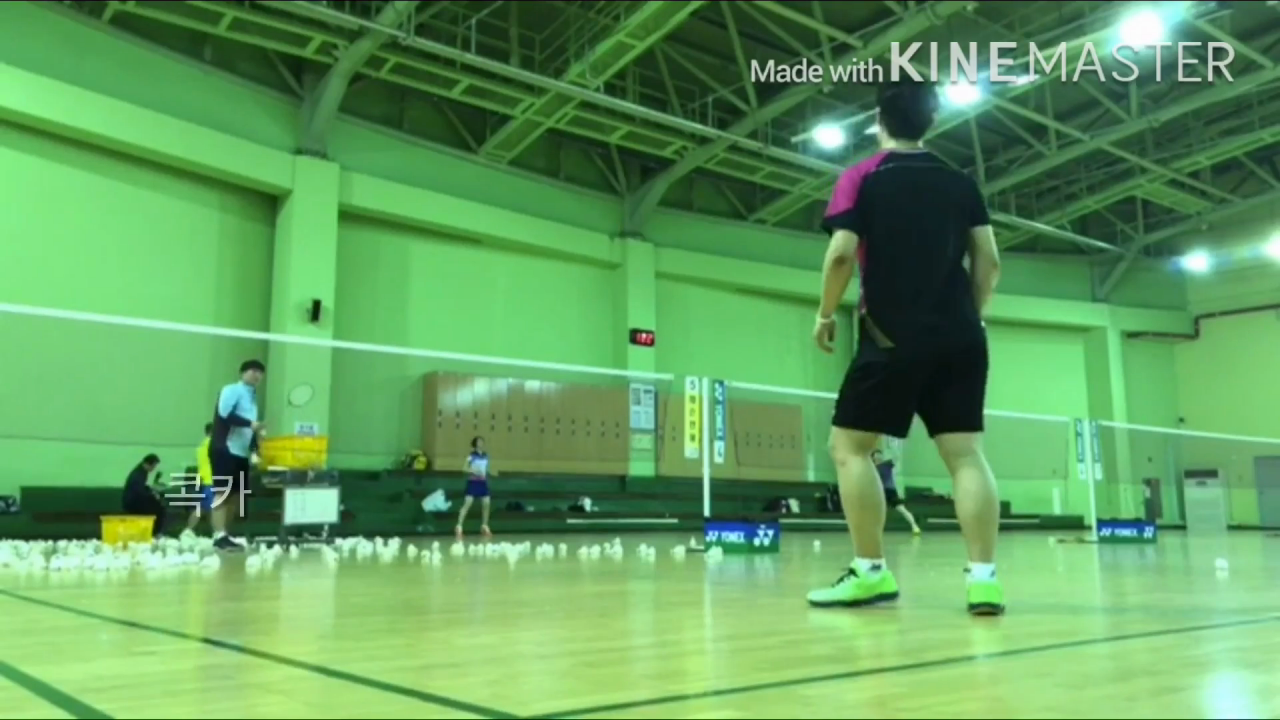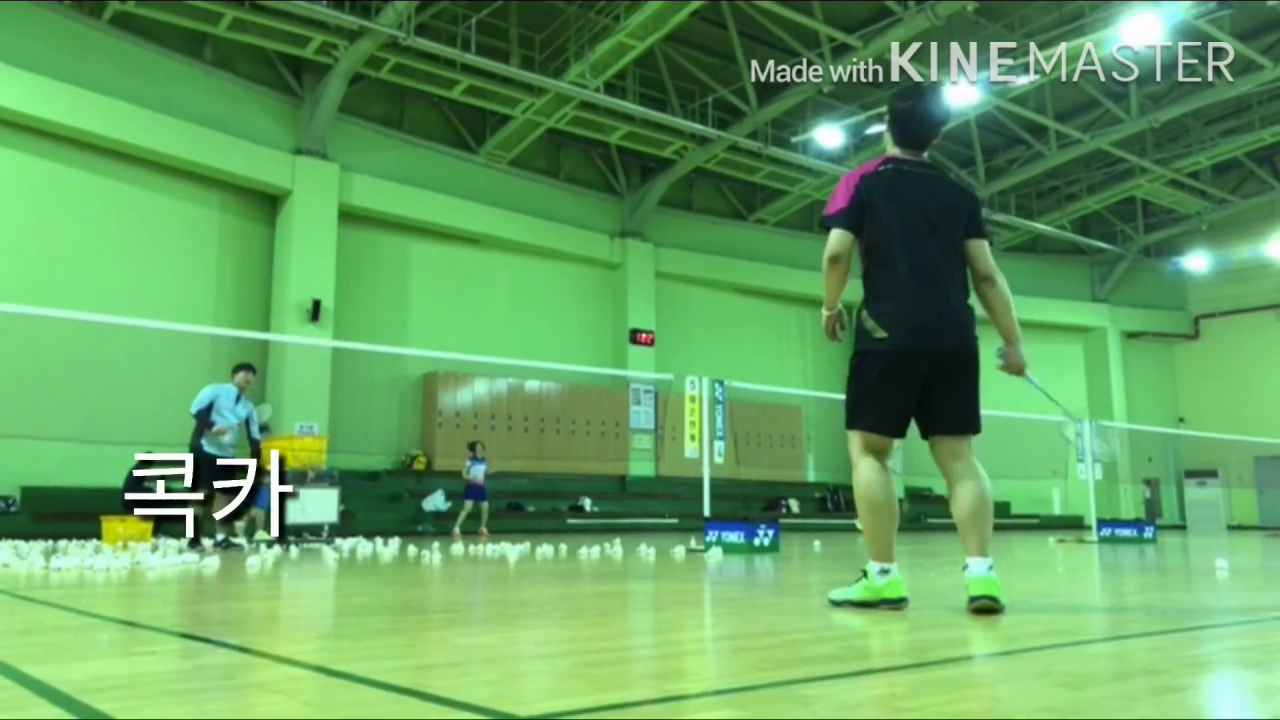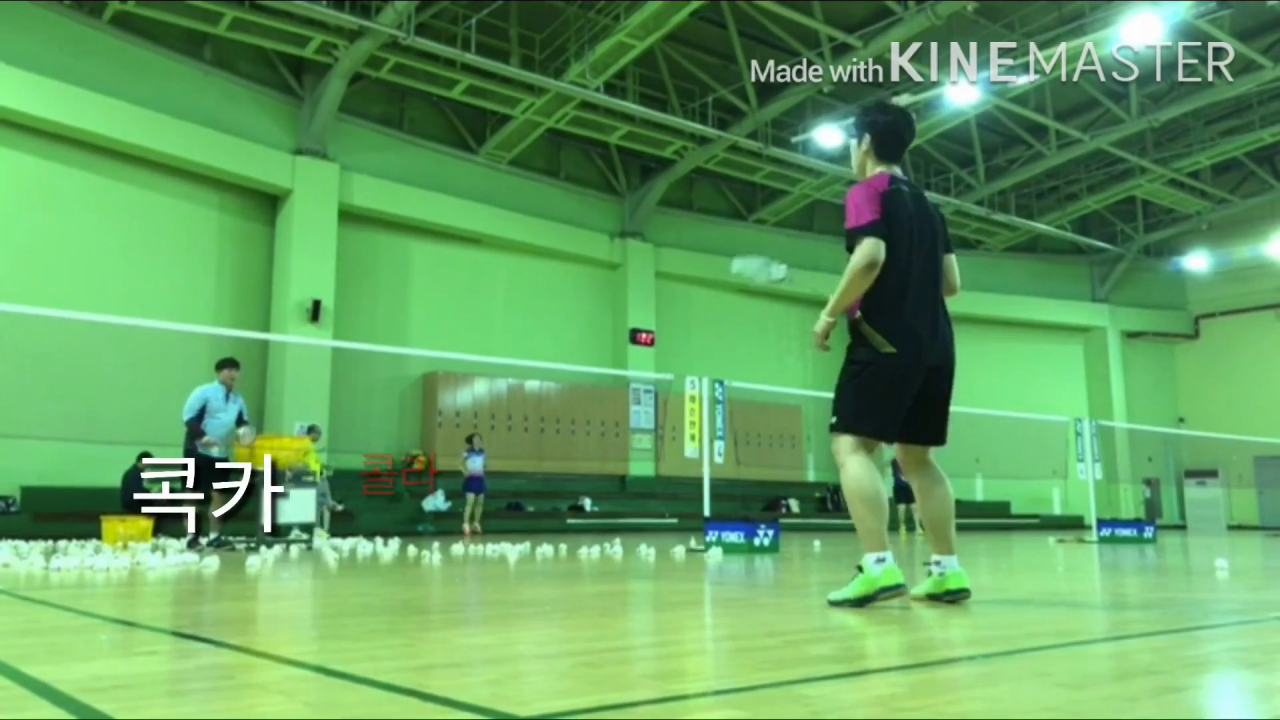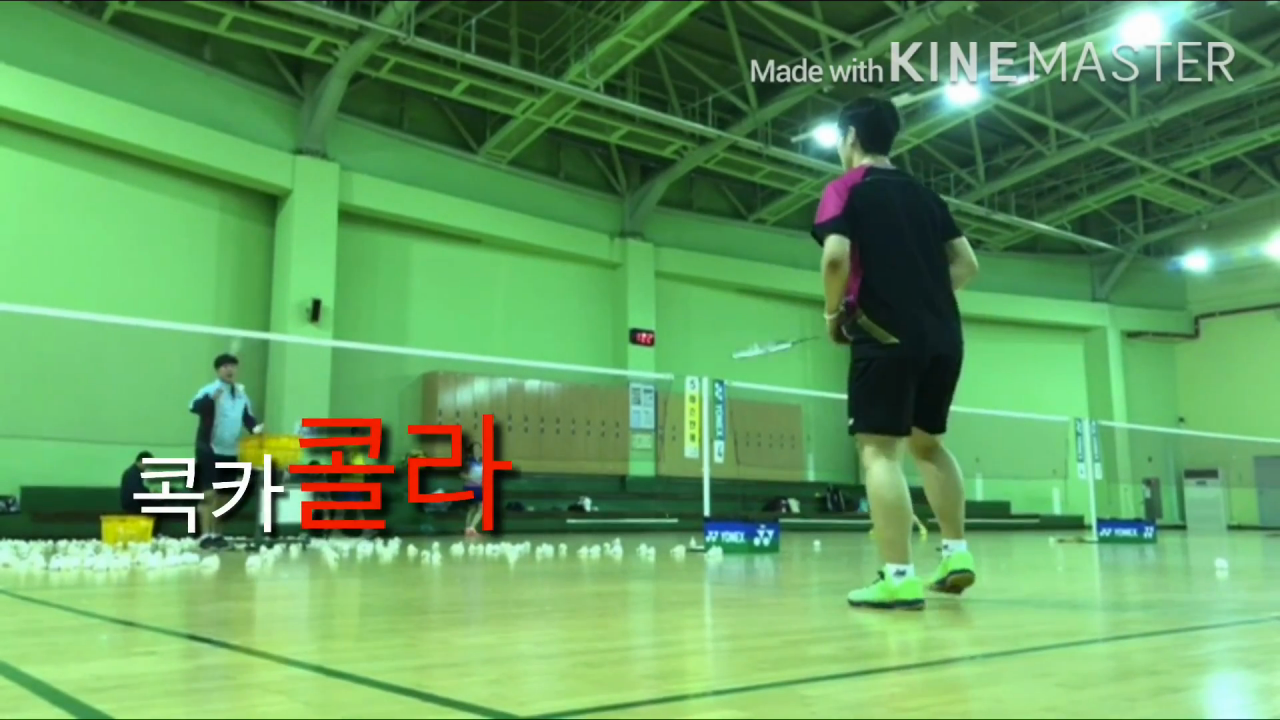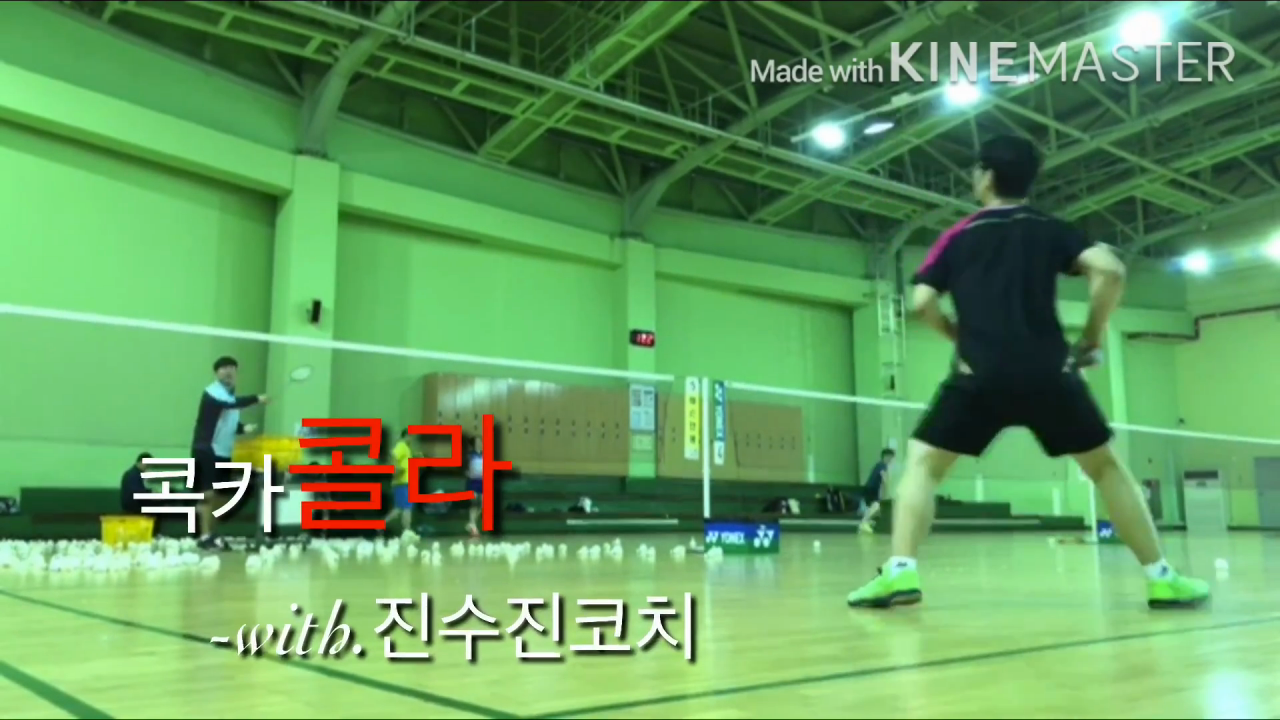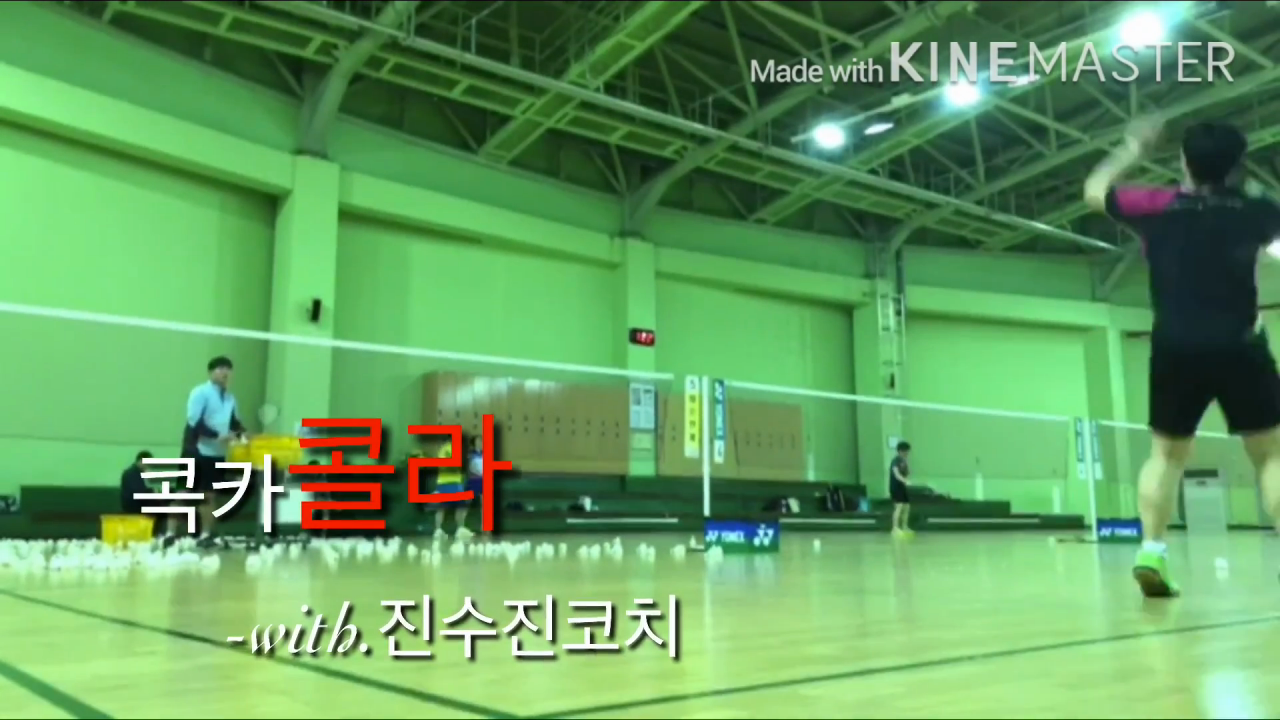
dt=0.7s
person 1, frame 1
left shoulder: (862, 179)
right shoulder: (960, 183)
left elbow: (842, 254)
right elbow: (987, 261)
left wrist: (825, 313)
left hip: (891, 340)
right hip: (958, 339)
left knee: (849, 446)
right knee: (965, 455)
left ankle: (870, 572)
right ankle: (983, 578)
person 1, frame 2
left shoulder: (862, 182)
right shoulder: (959, 195)
left elbow: (836, 253)
right elbow: (986, 275)
left wrist: (830, 306)
right wrist: (1012, 341)
left hip: (887, 335)
right hip: (953, 338)
left knee: (868, 450)
right knee: (958, 456)
left ankle: (883, 576)
right ankle: (982, 572)
person 1, frame 3
left shoulder: (867, 194)
right shoulder: (926, 206)
left elbow: (870, 259)
right elbow: (951, 282)
left wrist: (832, 313)
left hip: (884, 345)
right hip: (935, 347)
left knee: (853, 449)
right knee: (917, 459)
left ankle: (878, 566)
right ankle: (947, 569)
person 1, frame 4
left shoulder: (845, 189)
right shoulder: (924, 194)
left elbow: (836, 257)
right elbow: (965, 263)
left wrist: (834, 312)
left hip: (886, 337)
right hip: (944, 337)
left knee: (879, 451)
right knee: (927, 444)
left ankle: (898, 578)
right ankle: (956, 552)
person 1, frame 5
left shoulder: (957, 238)
right shoulder: (1054, 230)
left elbow: (921, 302)
right elbow: (1109, 270)
right wrist: (1092, 335)
left hip: (979, 376)
right hip: (1047, 370)
left knee: (921, 465)
right knee: (1106, 466)
left ankle: (897, 574)
right ankle: (1160, 576)
person 1, frame 6
left shoulder: (1160, 206)
left elbow: (1094, 191)
left wrist: (1133, 148)
left hip: (1175, 347)
right hip: (1238, 348)
left knee: (1168, 451)
left ankle: (1152, 551)
person 2, frame 1
left shoulder: (253, 400)
right shoulder: (231, 390)
right elbow: (225, 413)
left wrist: (253, 450)
right wrist: (250, 423)
left hip: (242, 453)
right hip: (224, 449)
left knee: (235, 495)
right knee: (222, 492)
left ankle: (223, 535)
right ankle: (219, 536)
person 2, frame 2
left shoulder: (248, 406)
right shoulder: (215, 390)
left elbow: (254, 436)
right elbow: (196, 409)
left wrist: (257, 462)
right wrist: (211, 426)
left hip: (227, 454)
right hip: (204, 448)
left knee: (225, 494)
right knee: (200, 492)
left ankle: (221, 537)
right ankle: (194, 536)
person 2, frame 3
left shoulder: (238, 400)
right shoulder: (203, 392)
left elbow: (242, 421)
right elbow: (188, 417)
left wrist: (245, 429)
right wrist: (202, 436)
left hip: (221, 454)
right hip: (198, 451)
left knee: (220, 494)
right knee: (195, 494)
left ankle: (214, 536)
right ankle: (192, 537)
person 2, frame 4
left shoulder: (240, 394)
right shoulder: (209, 391)
left elbow: (247, 416)
right elbow: (195, 406)
left wrist: (255, 426)
right wrist: (212, 398)
left hip: (230, 452)
right hip: (210, 450)
left knee: (221, 495)
right knee: (208, 493)
left ankle: (215, 534)
right ankle: (205, 536)
person 2, frame 5
left shoulder: (230, 394)
right shoulder: (212, 391)
right elbow: (231, 404)
left wrist: (242, 428)
right wrist: (256, 399)
left hip: (224, 452)
right hip: (207, 449)
left knee: (217, 495)
right knee: (207, 493)
left ankle: (211, 534)
right ankle: (204, 536)
person 2, frame 6
left shoulder: (229, 397)
right shoulder: (200, 393)
left elbow: (235, 421)
right elbow: (193, 421)
left wrist: (240, 433)
right wrist: (217, 435)
left hip: (217, 454)
right hip: (196, 450)
left knee: (209, 495)
left ankle: (206, 535)
right ankle: (171, 534)
